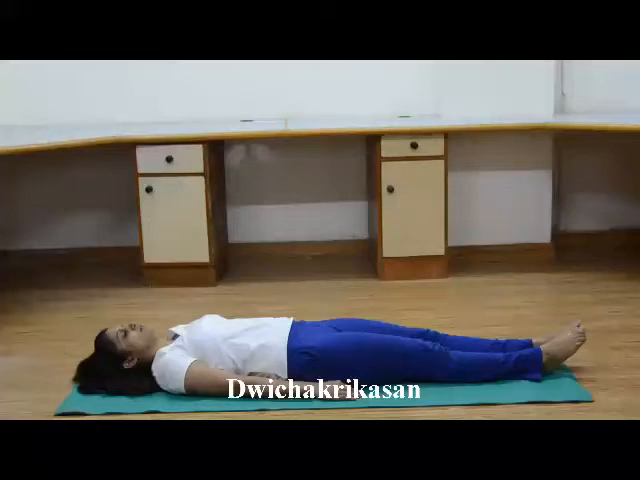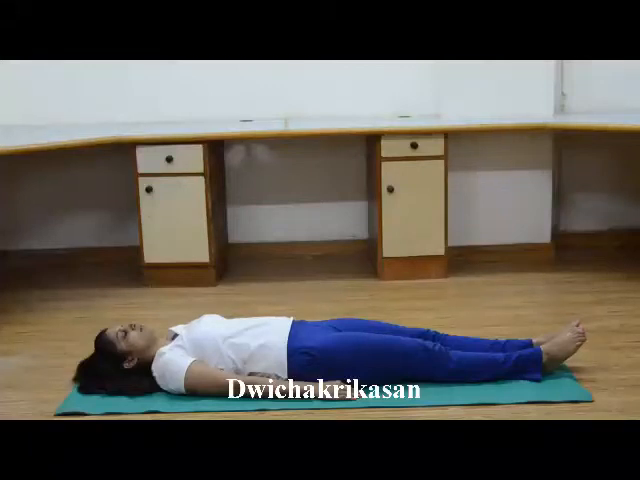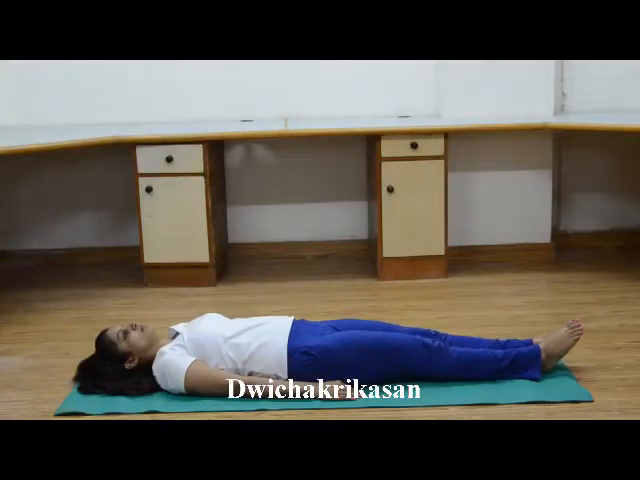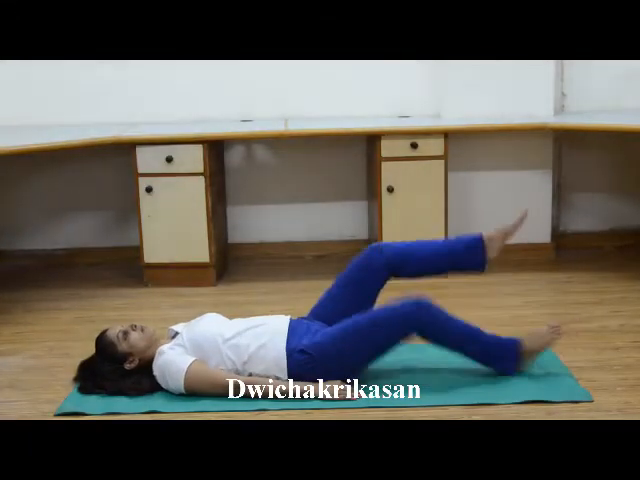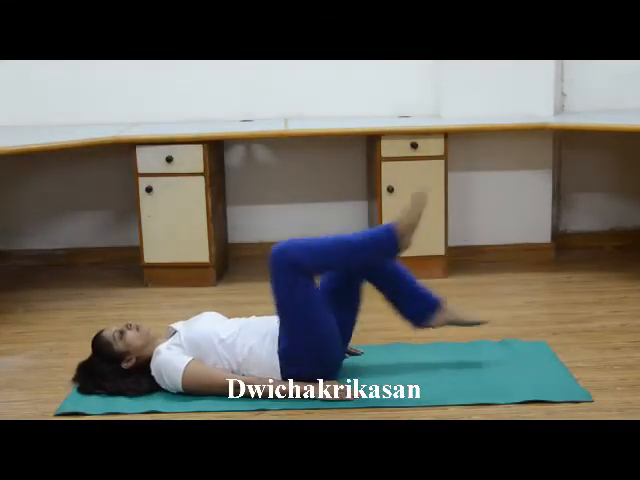
dt=0.7s
person 1, frame 1
left shoulder: (180, 332)
right shoulder: (167, 367)
right elbow: (234, 383)
right wrist: (310, 387)
left hip: (300, 329)
right hip: (302, 356)
left knee: (421, 337)
right knee: (428, 357)
left ankle: (531, 344)
right ankle: (539, 358)
person 1, frame 2
left shoulder: (179, 332)
right shoulder: (166, 367)
right elbow: (238, 383)
right wrist: (310, 387)
left hip: (303, 330)
right hip: (303, 356)
left knee: (422, 335)
right knee: (428, 357)
left ankle: (529, 344)
right ankle: (538, 360)
person 1, frame 3
left shoulder: (179, 332)
right shoulder: (167, 367)
right elbow: (235, 383)
right wrist: (308, 388)
left hip: (304, 330)
right hip: (304, 356)
left knee: (423, 335)
right knee: (423, 353)
left ankle: (527, 345)
right ankle: (535, 358)
person 1, frame 4
left shoulder: (182, 331)
right shoulder: (168, 367)
right elbow: (232, 382)
right wrist: (308, 387)
left hip: (306, 330)
right hip: (308, 359)
left knee: (377, 257)
right knee: (416, 311)
left ankle: (481, 247)
right ankle: (511, 353)
person 1, frame 5
left shoulder: (178, 332)
right shoulder: (164, 364)
right elbow: (230, 384)
right wrist: (306, 388)
left hip: (317, 341)
right hip: (307, 361)
left knee: (364, 252)
right knee: (286, 254)
left ankle: (427, 311)
right ankle: (393, 236)
